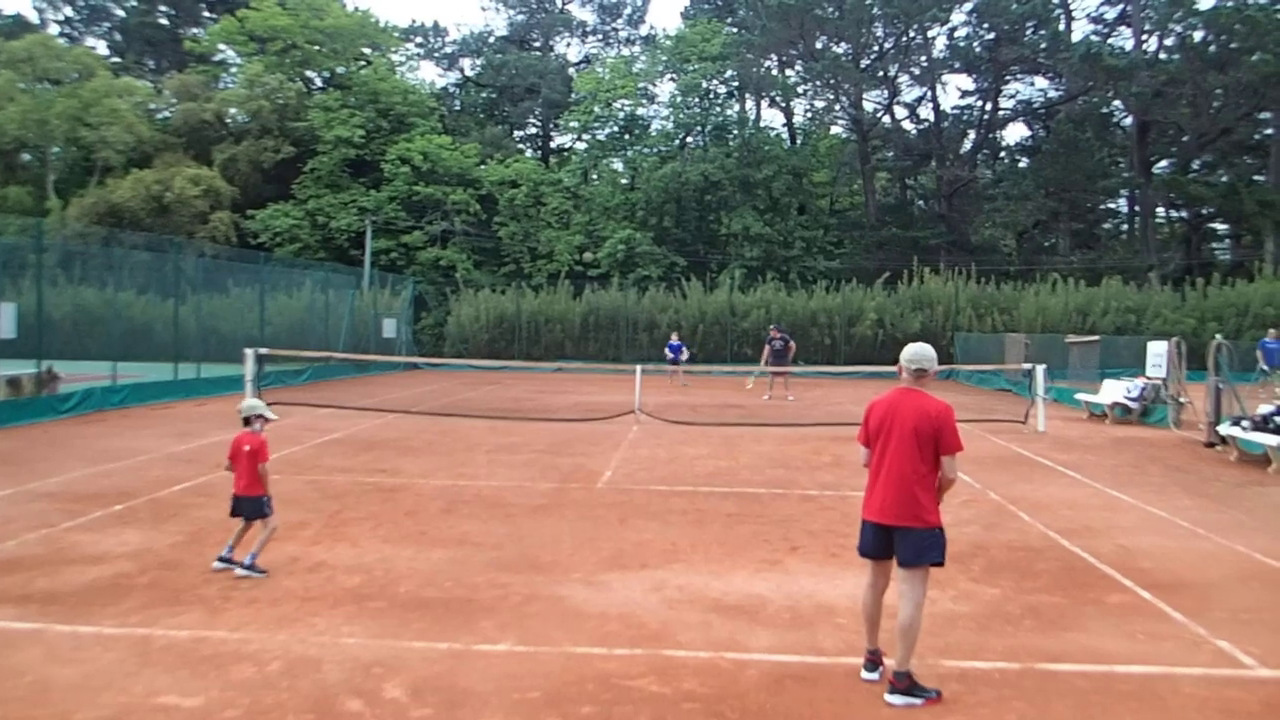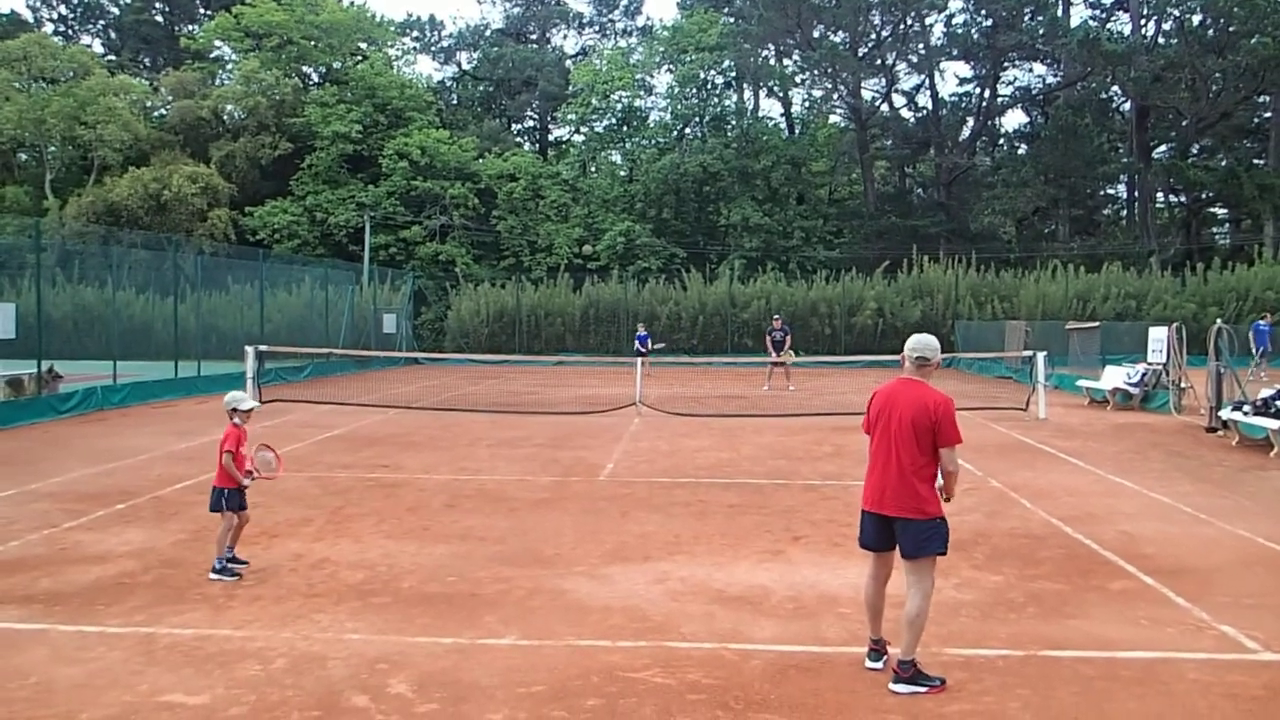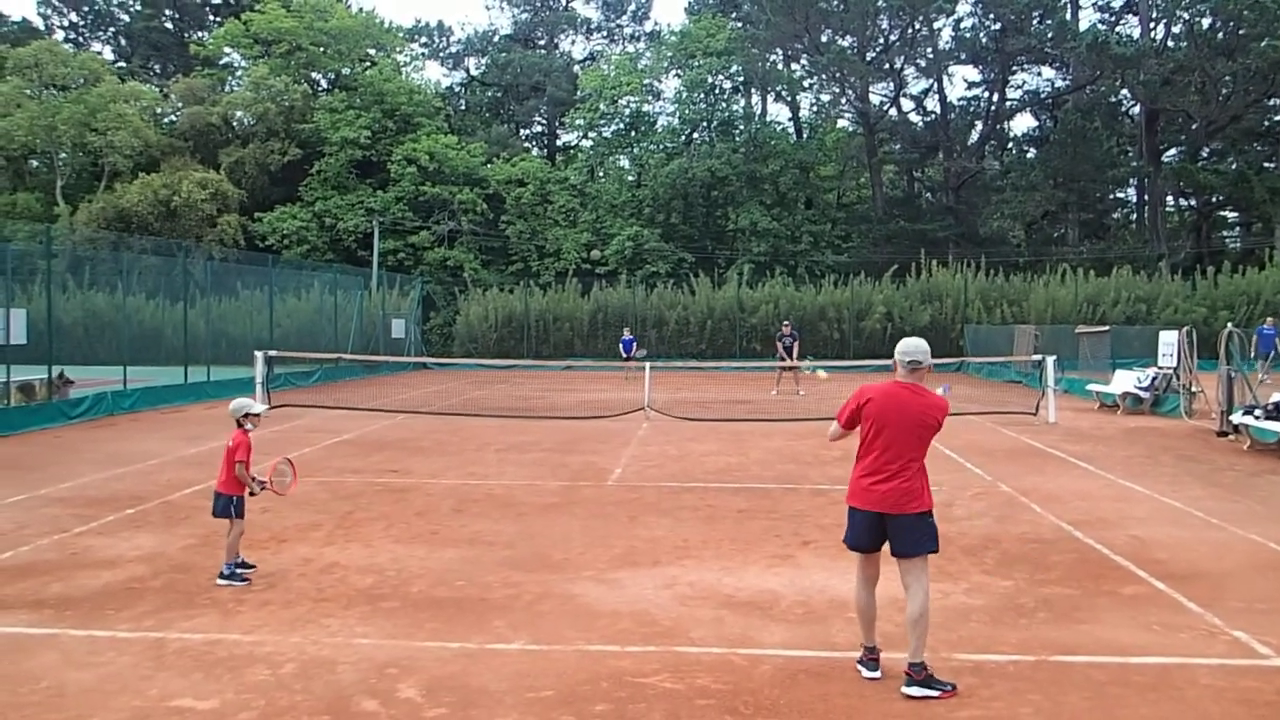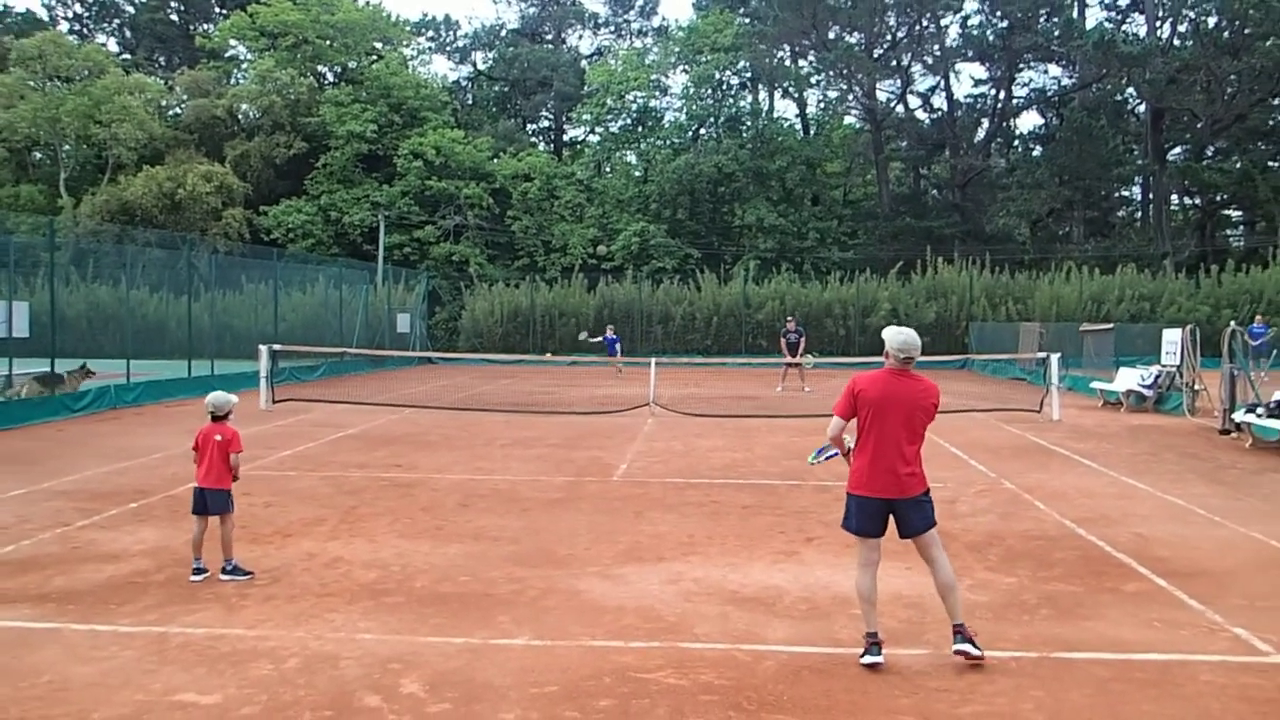
dt=1s
person 1, frame 1
left shoulder: (876, 406)
right shoulder: (940, 412)
left elbow: (866, 460)
right elbow: (949, 473)
right wrist: (937, 496)
left hip: (877, 509)
right hip: (917, 515)
left knee: (876, 581)
right knee: (912, 594)
left ankle: (872, 657)
right ankle: (900, 680)
person 1, frame 2
left shoulder: (879, 395)
right shoulder: (939, 403)
right elbow: (950, 465)
right wrist: (948, 490)
left hip: (875, 499)
right hip: (917, 506)
left knee: (878, 573)
right knee: (920, 585)
left ankle: (876, 647)
right ankle: (905, 670)
person 1, frame 3
left shoulder: (868, 393)
right shoulder: (938, 406)
left elbow: (834, 434)
left hip: (864, 499)
right hip: (910, 505)
left knee: (866, 579)
right knee: (917, 587)
left ankle: (870, 656)
right ankle: (916, 672)
person 1, frame 4
left shoulder: (860, 384)
right shoulder: (930, 391)
left elbow: (833, 434)
left wrist: (846, 452)
left hip: (867, 486)
right hip: (910, 487)
left knee: (867, 564)
right knee: (936, 558)
left ankle: (872, 644)
right ankle: (960, 633)
person 2, frame 1
left shoulder: (238, 439)
right shoulder: (260, 441)
left elbow: (228, 466)
right elbow: (262, 470)
right wrist: (267, 490)
left hip: (240, 491)
right hip: (255, 493)
left knee: (246, 523)
right knee: (270, 527)
left ankle: (225, 557)
right ankle: (248, 563)
person 2, frame 2
left shoulder: (241, 431)
right shoulder: (233, 433)
right elbow: (226, 461)
left wrist: (244, 471)
right wrist: (242, 479)
left hip: (234, 485)
right hip: (226, 486)
left knee: (243, 518)
right knee: (228, 523)
left ankle: (229, 555)
right ankle: (218, 567)
person 2, frame 3
left shoulder: (237, 436)
right shoulder: (243, 441)
right elbow: (239, 471)
left wrist: (253, 478)
right wrist: (252, 487)
left hip: (225, 489)
right hip: (232, 491)
left knee: (235, 527)
right knee: (238, 528)
left ankle: (236, 560)
right ankle: (227, 572)
person 2, frame 4
left shoulder: (202, 431)
right shoulder: (231, 433)
left elbow: (196, 459)
right elbow: (234, 462)
right wrist: (236, 474)
left hip: (201, 484)
right hip: (221, 486)
left knee: (200, 525)
right knee: (227, 525)
left ankle: (197, 567)
right ankle: (228, 567)
